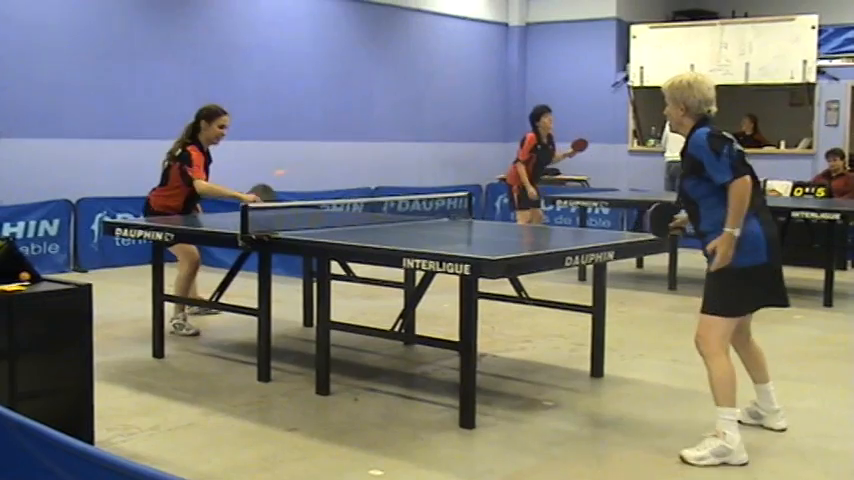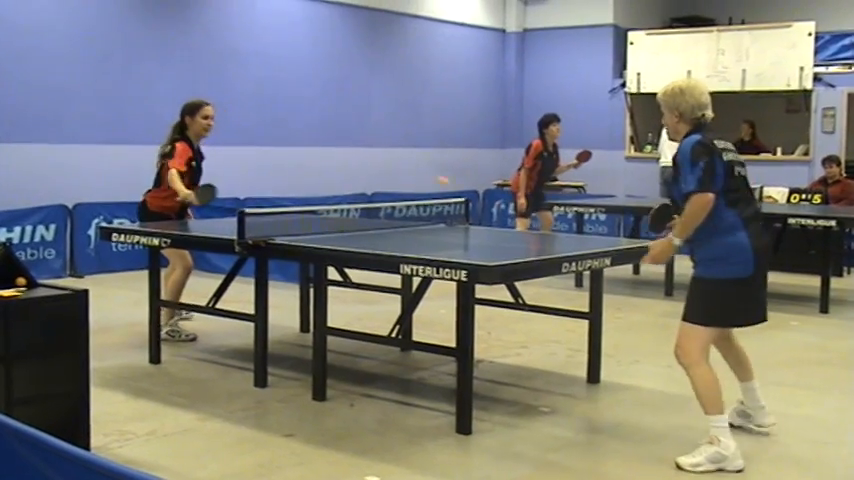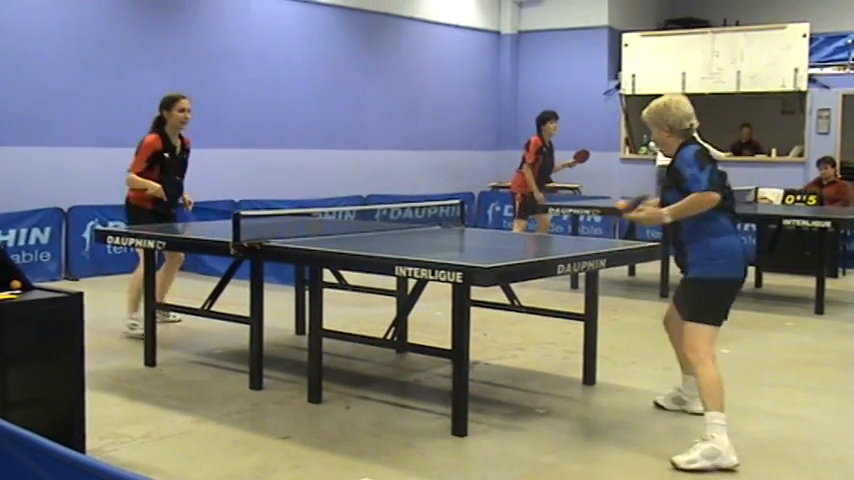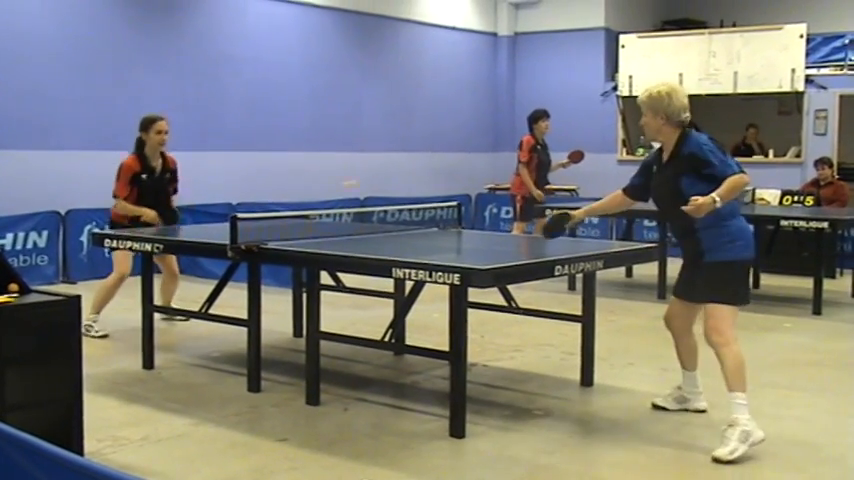
dt=0.3s
person 1, frame 1
left shoulder: (704, 140)
right shoulder: (703, 141)
left elbow: (742, 182)
left wrist: (729, 234)
right wrist: (687, 218)
left hip: (740, 253)
right hip: (750, 250)
left knee: (710, 342)
right knee: (737, 333)
left ankle: (727, 439)
right ankle: (769, 408)
person 1, frame 2
left shoulder: (694, 147)
right shoulder: (720, 146)
left elbow: (703, 198)
left wrist: (671, 241)
right wrist: (683, 226)
left hip: (724, 260)
right hip: (749, 253)
left knee: (689, 350)
right knee: (721, 335)
left ankle: (721, 446)
right ankle: (755, 409)
person 1, frame 3
left shoulder: (690, 155)
right shoulder: (690, 158)
left elbow: (708, 198)
right elbow: (668, 201)
left wrist: (662, 215)
right wrist: (647, 207)
left hip: (715, 262)
right hip: (712, 260)
left knee: (698, 350)
right knee: (674, 322)
left ankle: (717, 443)
right ankle: (690, 393)
person 1, frame 4
left shoulder: (697, 144)
right shoulder: (656, 159)
left elbow: (739, 178)
right elbow: (627, 196)
left wrist: (712, 201)
right wrist: (583, 214)
left hip: (726, 248)
right hip: (699, 252)
left knee: (718, 333)
right knee: (677, 321)
left ankle: (743, 424)
right ankle: (691, 392)
person 2, frame 1
left shoulder: (202, 150)
right shoulder: (191, 154)
right elbow: (201, 187)
left wrist: (192, 204)
right wrist: (239, 195)
left hip: (176, 211)
right hip: (161, 212)
left knee: (190, 256)
right knee: (191, 259)
right ankle: (178, 318)
person 2, frame 2
left shoulder: (194, 149)
right shoulder: (180, 149)
right elbow: (172, 174)
left wrist: (184, 204)
right wrist: (182, 192)
left hip: (169, 214)
right hip: (156, 214)
left knee: (177, 263)
right knee: (184, 265)
left ankle: (166, 310)
right ankle: (167, 326)
person 2, frame 3
left shoulder: (184, 144)
right shoulder: (152, 142)
right elbow: (131, 177)
left wrist: (182, 195)
right wrist: (150, 185)
left hip: (165, 209)
right hip: (141, 208)
left knee: (176, 257)
left ankle: (157, 308)
right ankle: (132, 318)
person 2, frame 4
left shoulder: (170, 163)
right shoulder: (129, 165)
right elbow: (120, 204)
left wrist: (172, 209)
right wrist: (144, 211)
left hip: (154, 227)
right hip: (126, 226)
left knee: (172, 271)
right knee: (122, 272)
left ankle: (166, 308)
right ankle: (90, 320)
